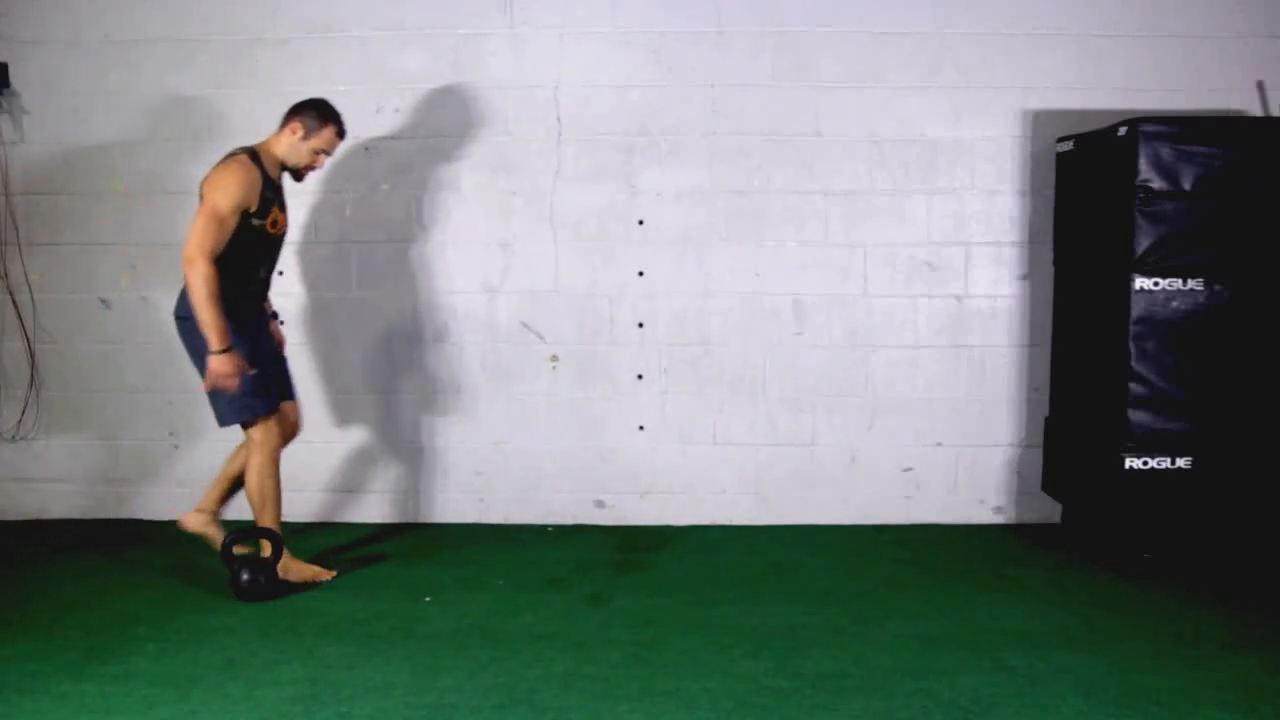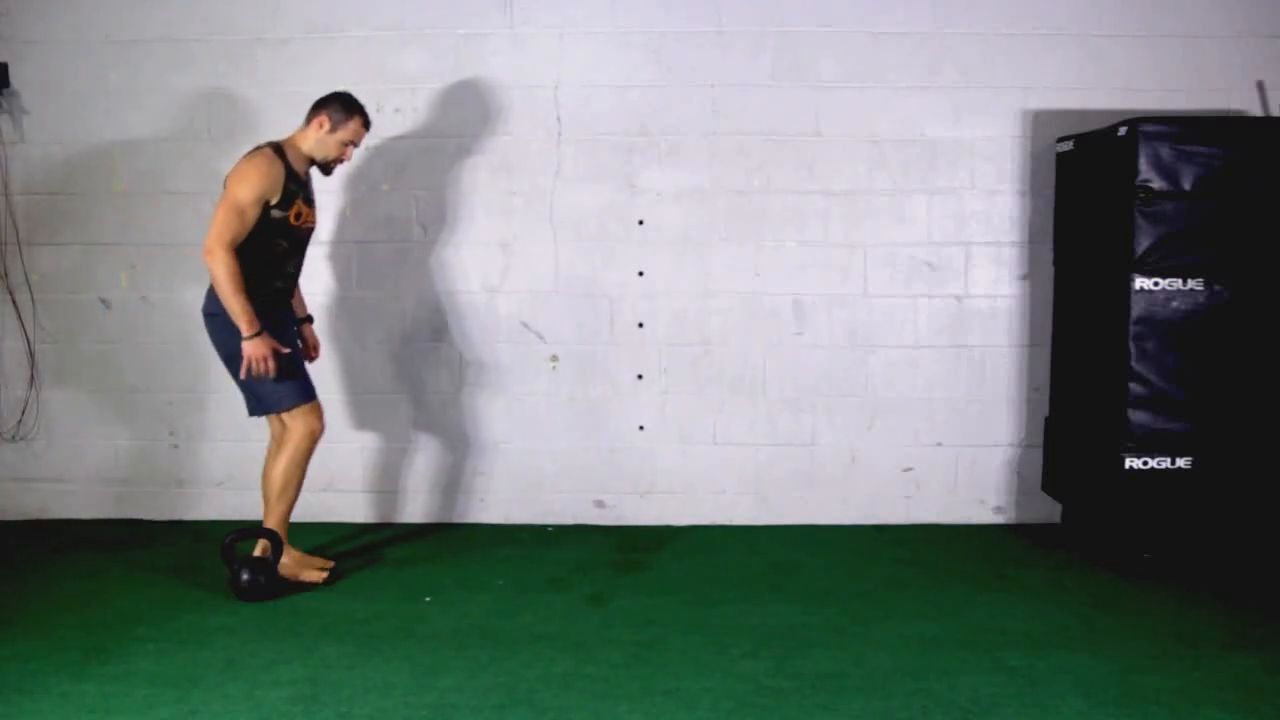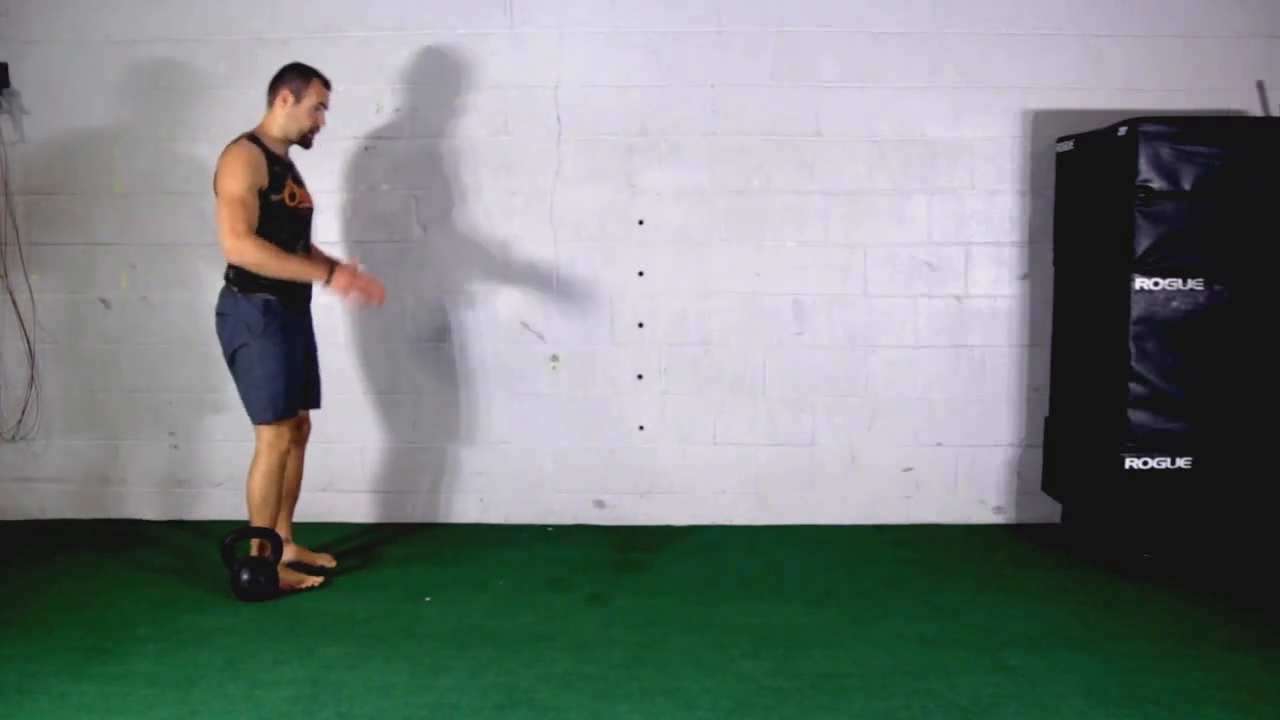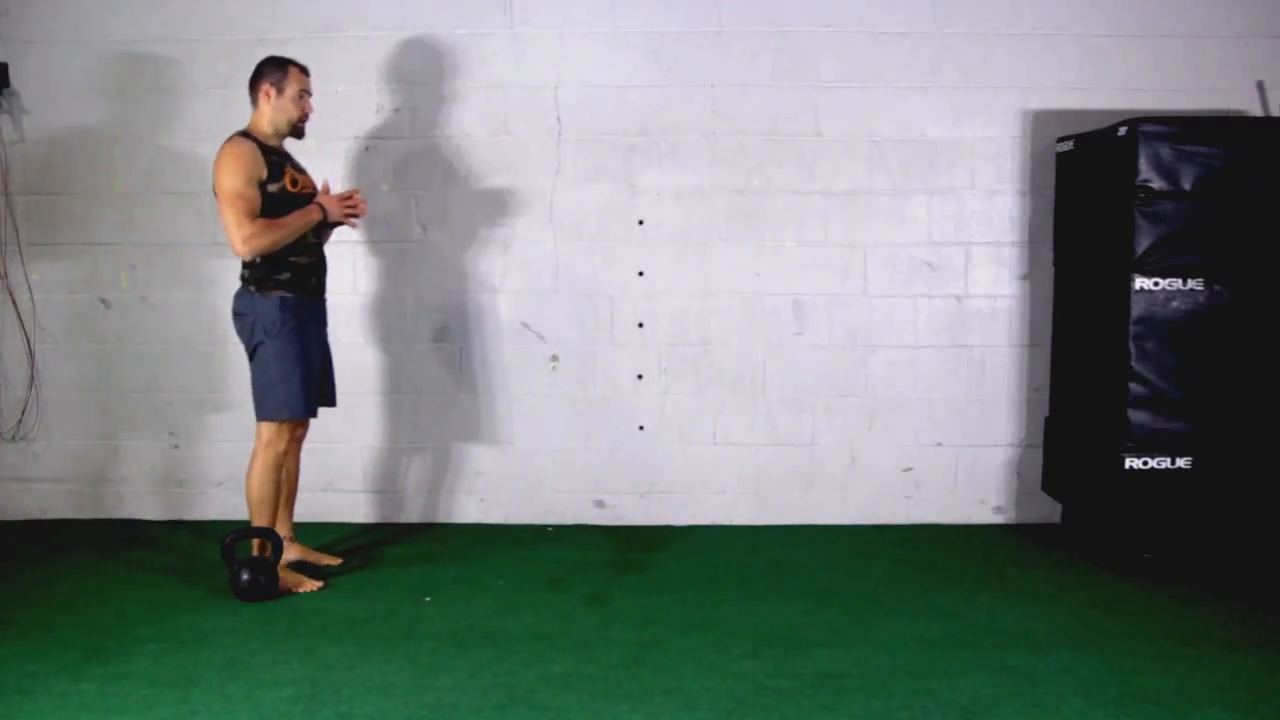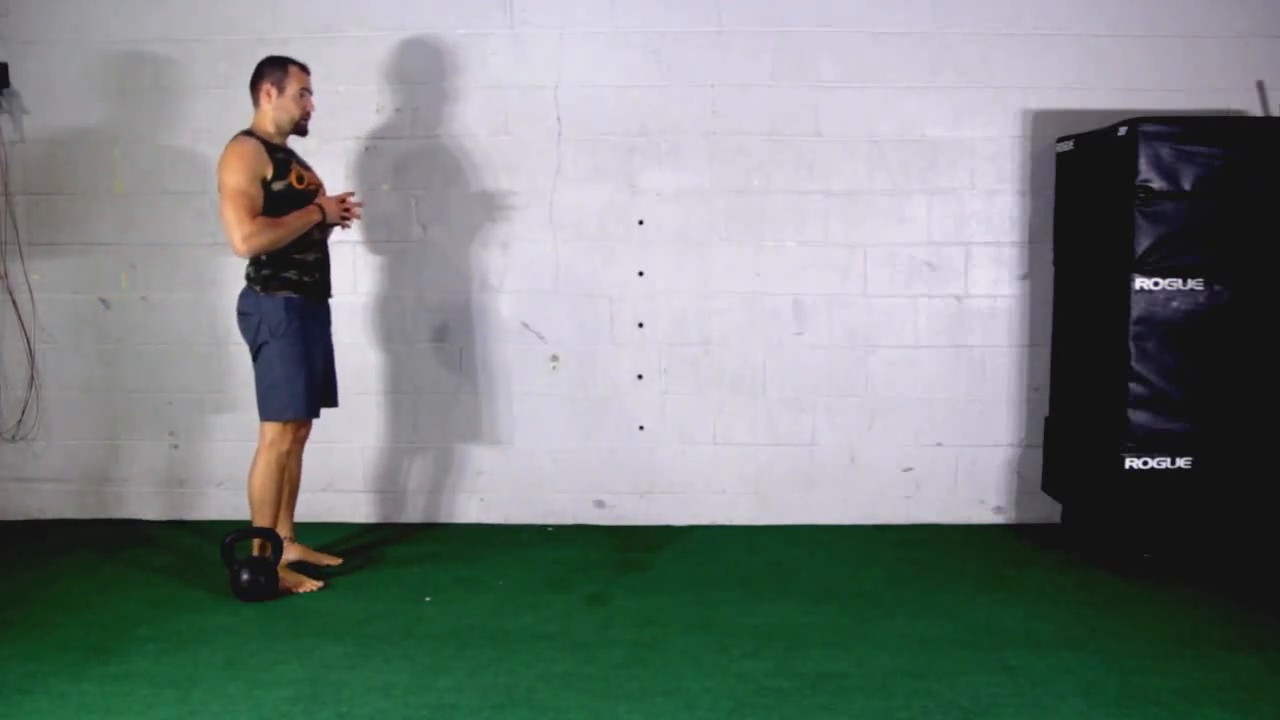
dt=0.4s
person 1, frame 1
left shoulder: (272, 180)
right shoulder: (239, 174)
right elbow: (197, 259)
left wrist: (267, 316)
right wrist: (218, 346)
left hip: (244, 316)
right hip: (216, 320)
left knee: (285, 423)
right knee: (264, 432)
left ankle: (206, 511)
right ankle: (276, 556)
person 1, frame 2
left shoulder: (303, 178)
right shoulder: (263, 168)
right elbow: (217, 250)
left wrist: (303, 320)
right wrist: (251, 332)
left hip: (273, 314)
right hip: (240, 317)
left knee: (287, 430)
right knee: (305, 423)
left ankle: (279, 545)
right ankle: (269, 547)
person 1, frame 3
left shoulder: (283, 163)
right shoulder: (244, 157)
right elbow: (237, 245)
left wrist: (342, 271)
right wrist: (328, 276)
left hip: (289, 311)
right hip: (254, 312)
left knee: (296, 431)
right knee: (276, 438)
left ankle: (284, 543)
right ankle: (259, 562)
person 1, frame 4
left shoulder: (283, 158)
right shoulder: (240, 154)
right elbow: (247, 241)
left wrist: (332, 216)
right wrist: (319, 210)
left hip: (304, 305)
right hip: (272, 307)
left knee: (294, 432)
right knee: (275, 437)
left ankle: (285, 543)
right ankle: (259, 561)
person 1, frame 5
left shoulder: (286, 155)
right shoulder: (245, 153)
right elbow: (246, 238)
left wrist: (331, 214)
right wrist: (317, 212)
left hip: (308, 305)
right hip: (277, 307)
left knee: (298, 432)
right knee: (279, 436)
left ankle: (285, 543)
right ankle: (261, 561)
